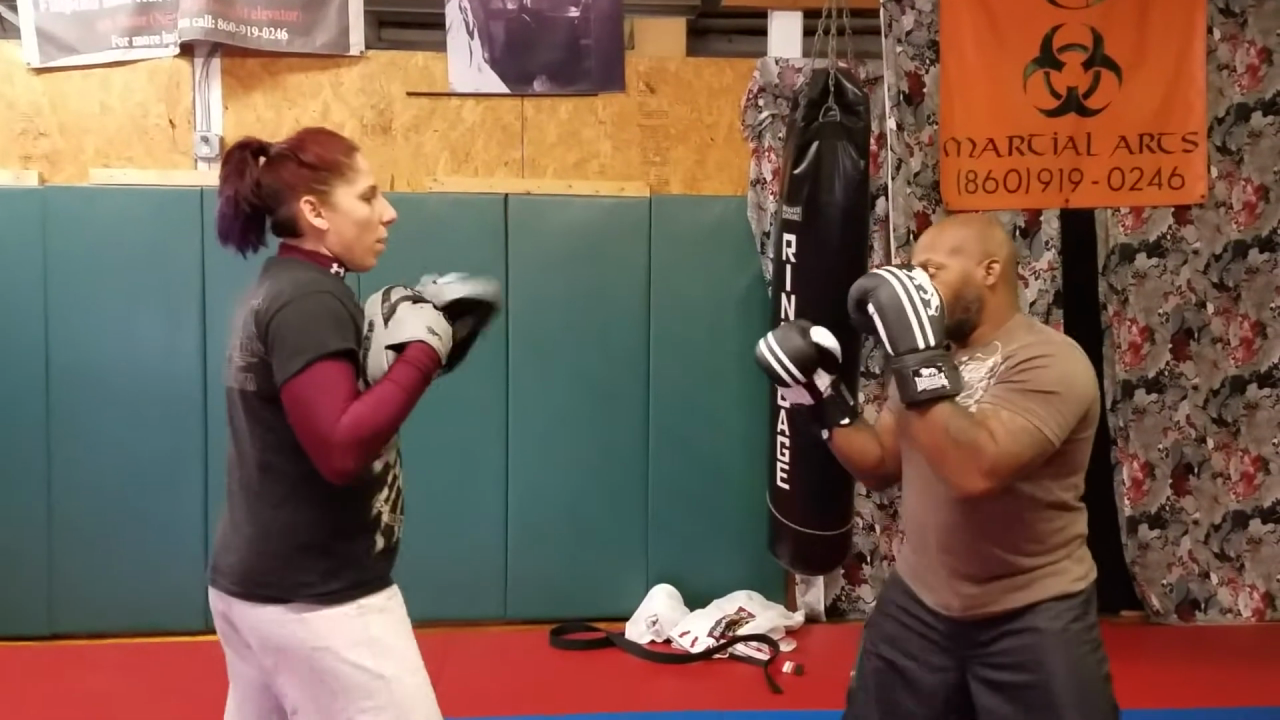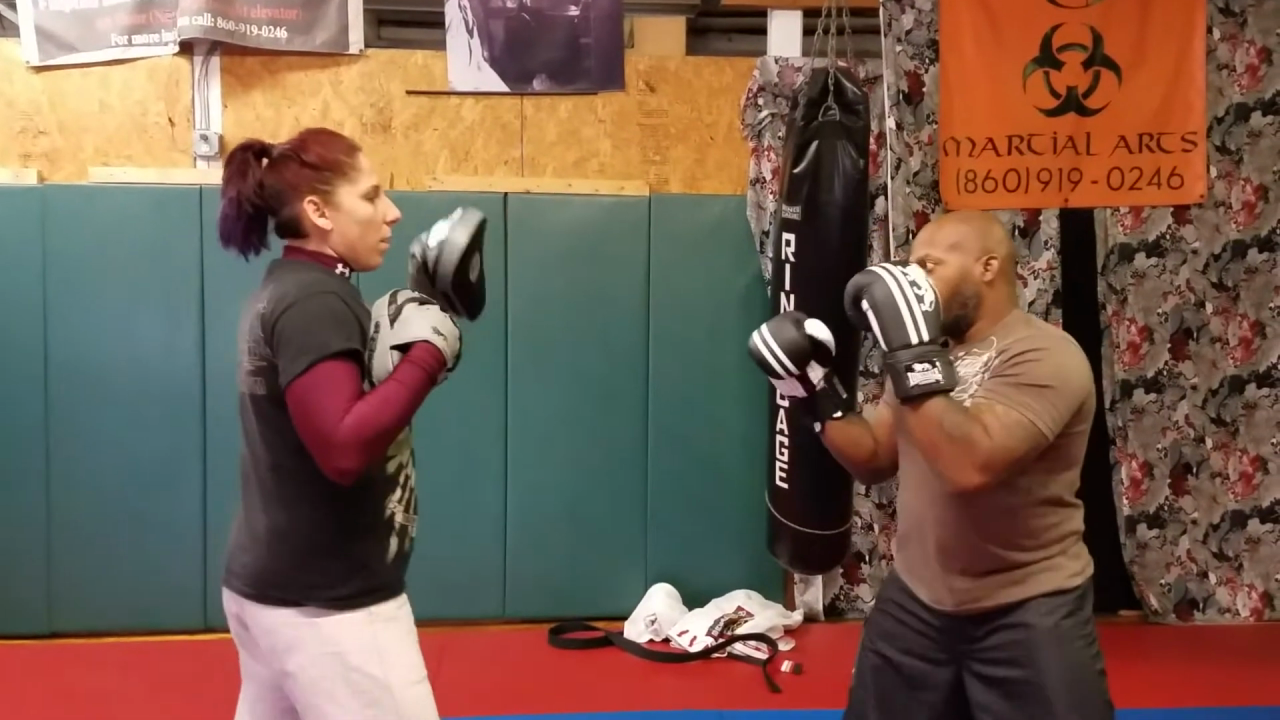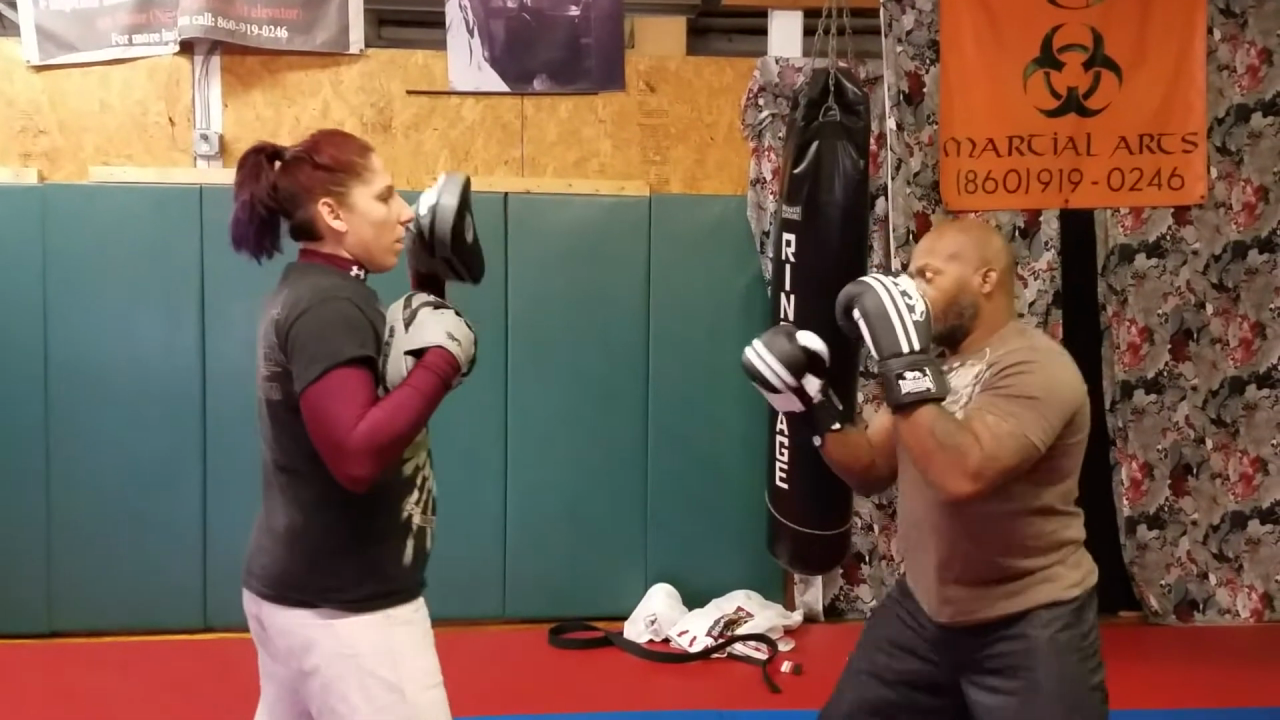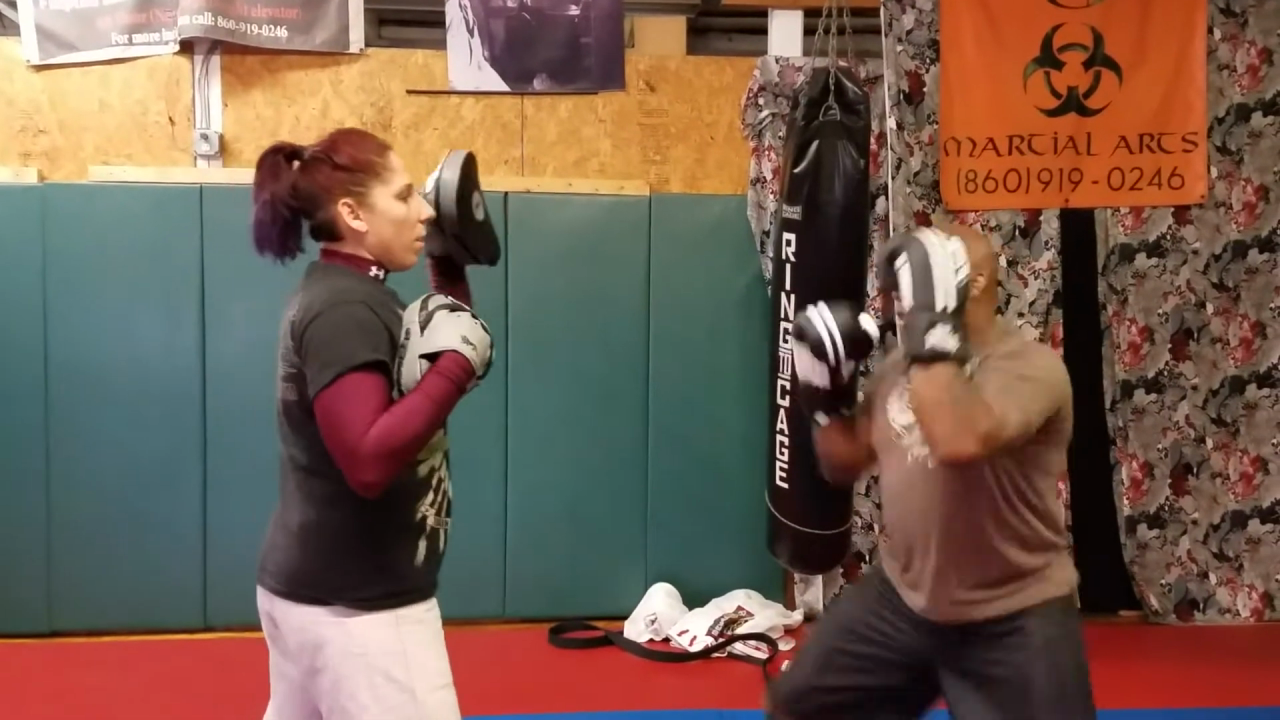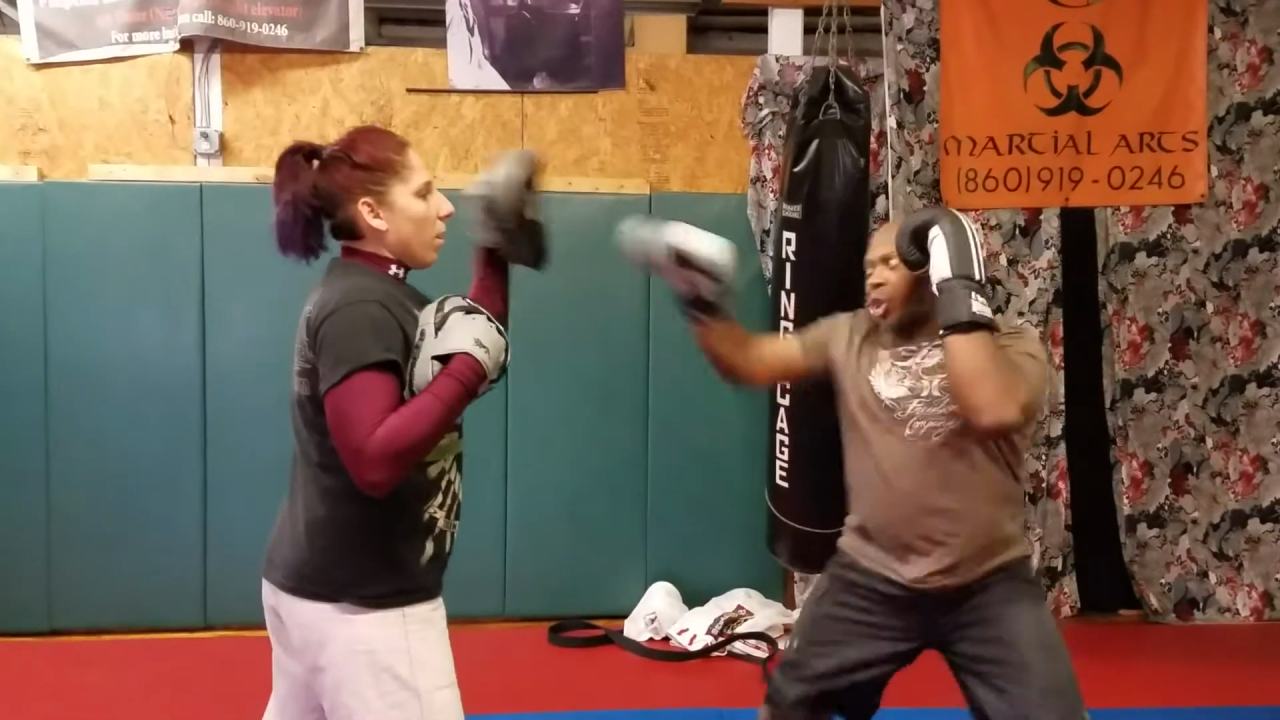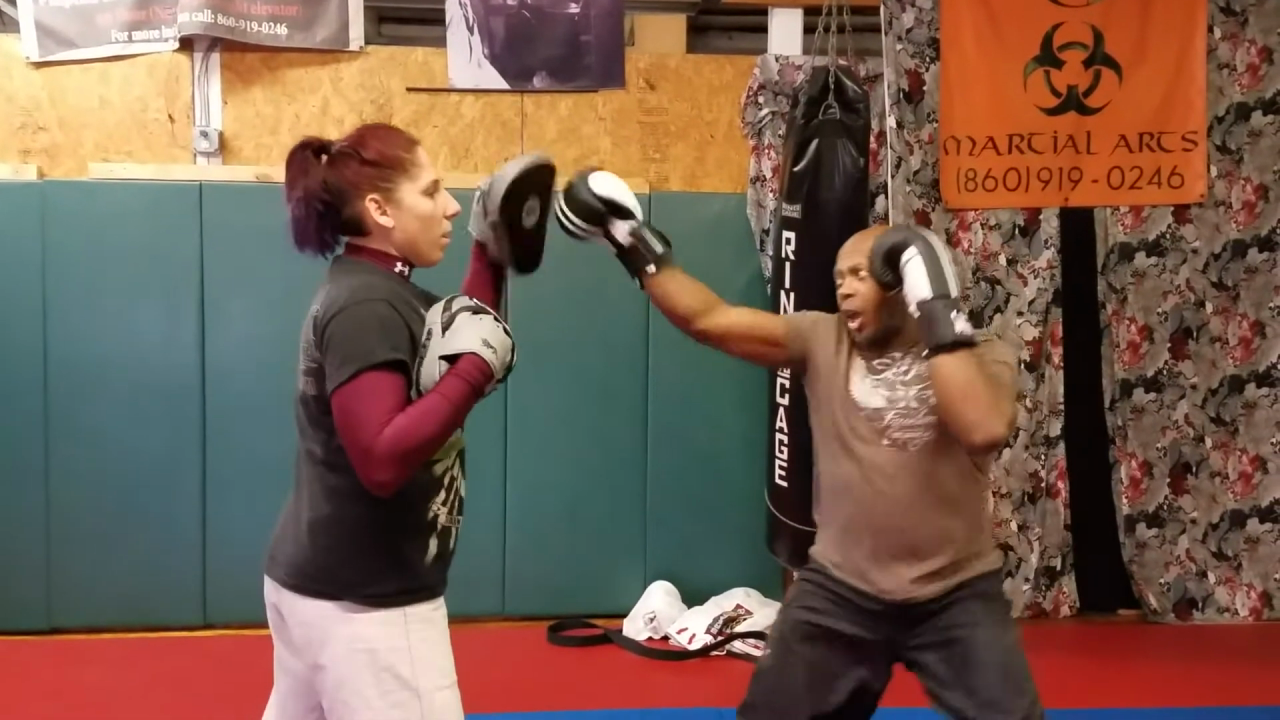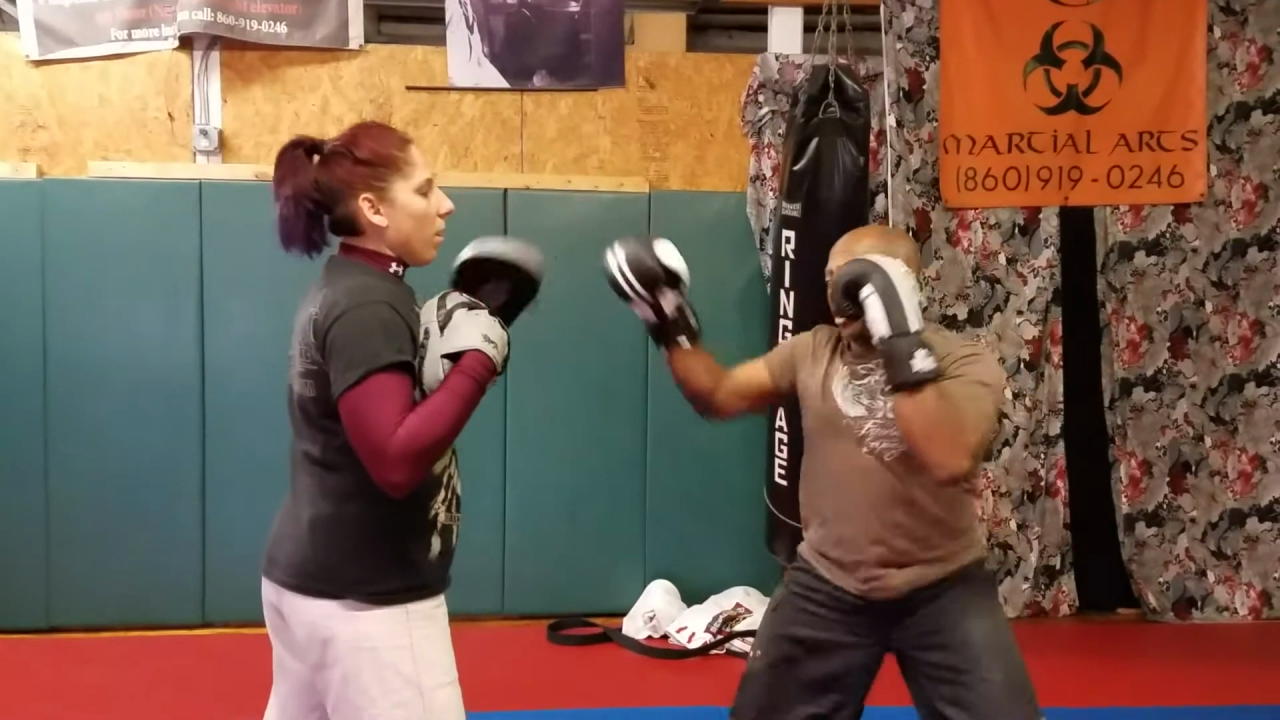
dt=0.1s
person 1, frame 1
left shoulder: (280, 289)
right shoulder: (310, 301)
right elbow: (340, 450)
left wrist: (407, 340)
right wrist: (421, 354)
right hip: (321, 596)
person 1, frame 2
left shoulder: (286, 291)
right shoulder: (315, 302)
left elbow: (344, 410)
right elbow: (344, 449)
left wrist: (425, 306)
right wrist: (427, 355)
left hip: (268, 586)
right hip: (333, 599)
person 1, frame 3
left shoulder: (319, 293)
right shoulder: (328, 307)
left elbow: (379, 388)
right elbow: (357, 456)
right wrist: (440, 360)
left hip: (292, 587)
right hip: (347, 603)
person 1, frame 4
left shoulder: (343, 293)
right shoulder: (344, 309)
right elbow: (369, 461)
left wrist: (450, 265)
right wrist: (456, 363)
left hip: (305, 586)
right hip: (359, 601)
person 1, frame 5
left shoulder: (375, 291)
right shoulder: (359, 309)
left elbow: (462, 341)
right elbow: (374, 461)
left wrist: (496, 256)
right wrist: (466, 367)
right hip: (363, 600)
person 1, frame 6
left shoulder: (379, 288)
right shoulder: (366, 307)
left elbow: (458, 335)
right elbow: (383, 461)
left wrist: (493, 252)
right wrist: (474, 367)
right hip: (366, 598)
person 1, frame 7
left shoulder: (344, 290)
right shoulder: (365, 308)
left elbow: (396, 390)
right elbow: (395, 461)
left wrist: (465, 321)
right wrist: (477, 361)
right hip: (367, 596)
person 2, frame 1
left shoulder: (1049, 362)
right shoulder: (933, 355)
left elbow: (975, 472)
right elbow: (880, 466)
left wrist: (918, 361)
right wrist: (824, 400)
left hip: (1034, 615)
right hip: (919, 602)
person 2, frame 2
left shoulder: (1044, 356)
right shoulder: (929, 351)
left elbow: (969, 467)
right elbow: (873, 459)
left wrist: (911, 356)
right wrist: (818, 393)
left hip: (1029, 611)
right hip: (917, 599)
person 2, frame 3
left shoulder: (1036, 370)
right shoulder: (919, 365)
left elbow: (962, 476)
right elbow: (871, 470)
left wrist: (907, 364)
right wrist: (816, 404)
left hip: (1032, 621)
right hip: (927, 606)
person 2, frame 4
left shoulder: (1029, 366)
right shoulder: (900, 364)
left elbow: (960, 440)
right elbow: (841, 464)
left wrist: (932, 324)
right wrist: (823, 390)
left hip: (1016, 618)
right hip: (901, 600)
person 2, frame 5
left shoulder: (1011, 348)
right shoulder: (851, 338)
left elbow: (995, 412)
right elbow: (748, 363)
left wrist: (961, 293)
right wrist: (702, 298)
left hip: (989, 580)
right hip: (872, 577)
person 2, frame 6
left shoulder: (981, 353)
right shoulder: (822, 339)
left elbow: (985, 429)
right elbow: (709, 318)
left wrist: (940, 317)
right wrist: (637, 246)
left hip: (957, 597)
right hip: (840, 588)
person 2, frame 7
left shoulder: (966, 363)
right shoulder: (814, 350)
left elbow: (950, 459)
right elbow: (720, 395)
left wrist: (905, 345)
right wrist: (667, 320)
left hip: (942, 588)
right hip: (828, 586)
